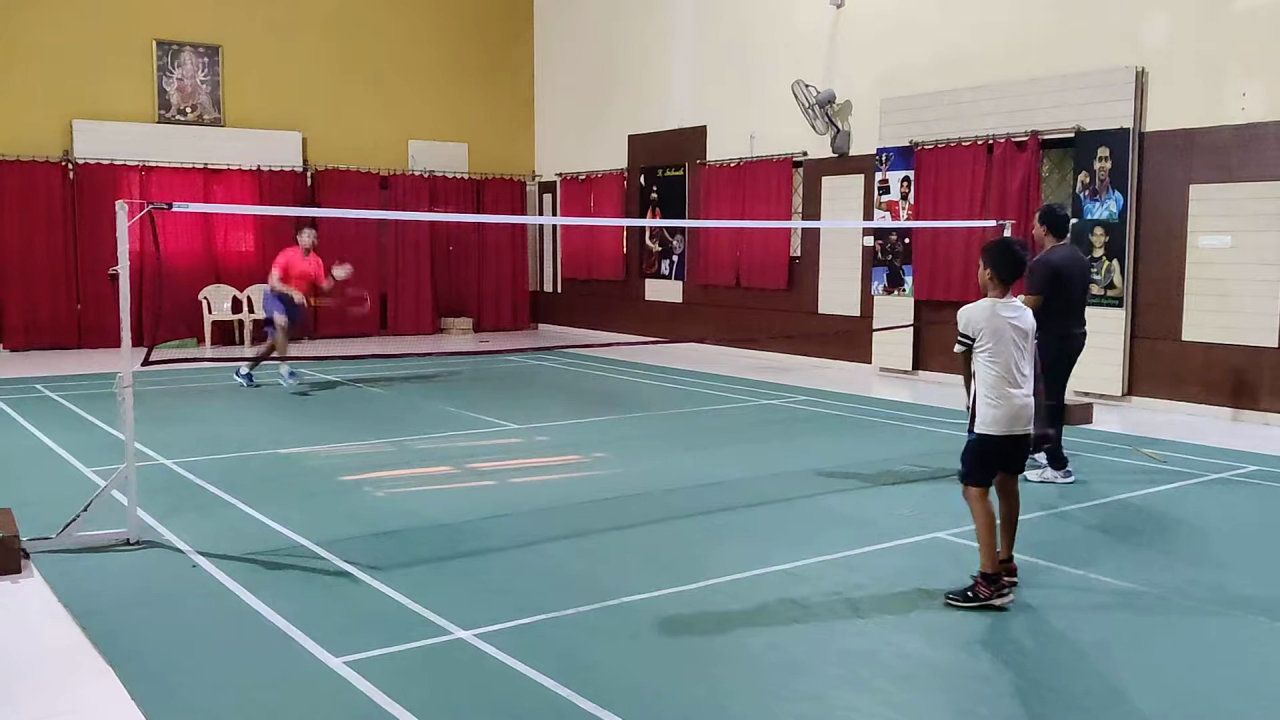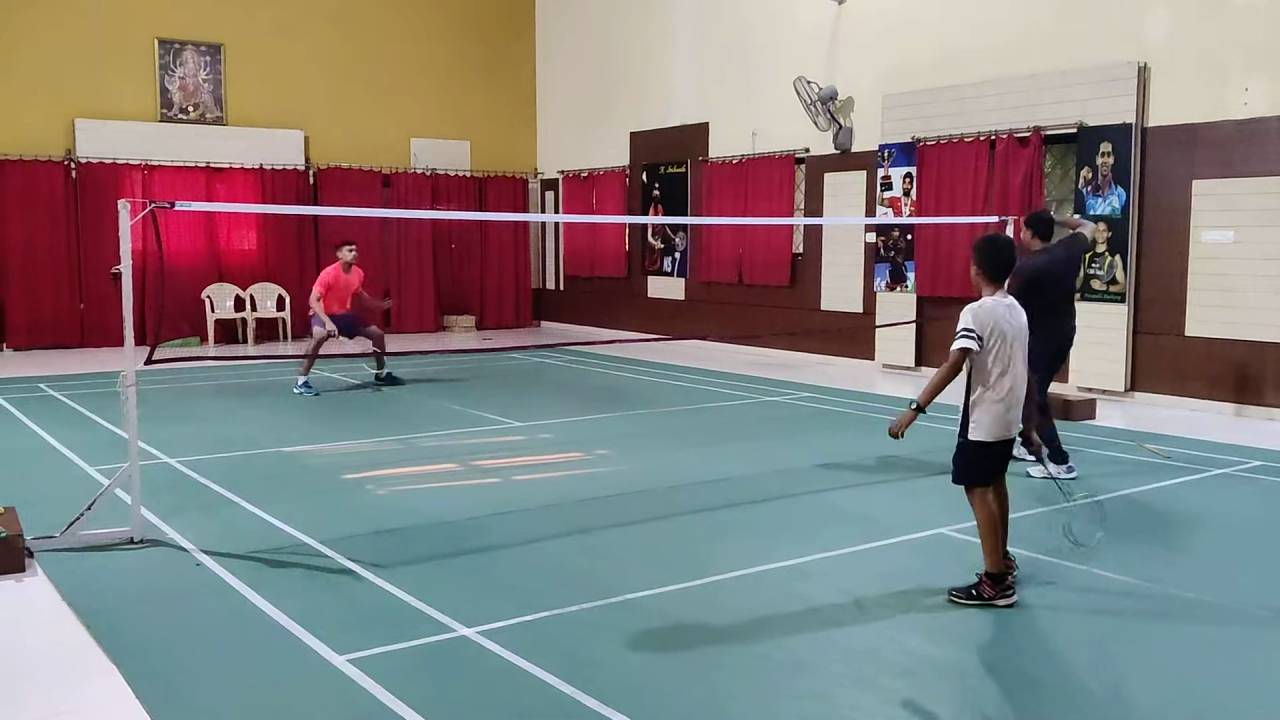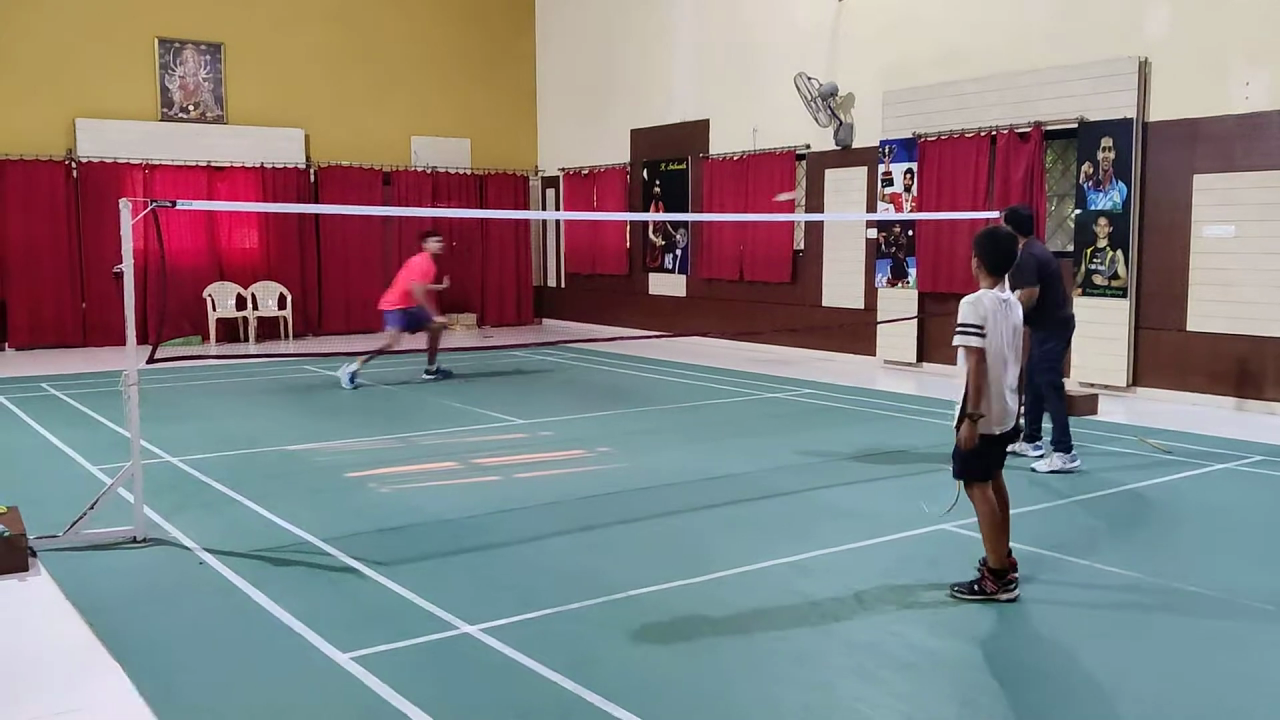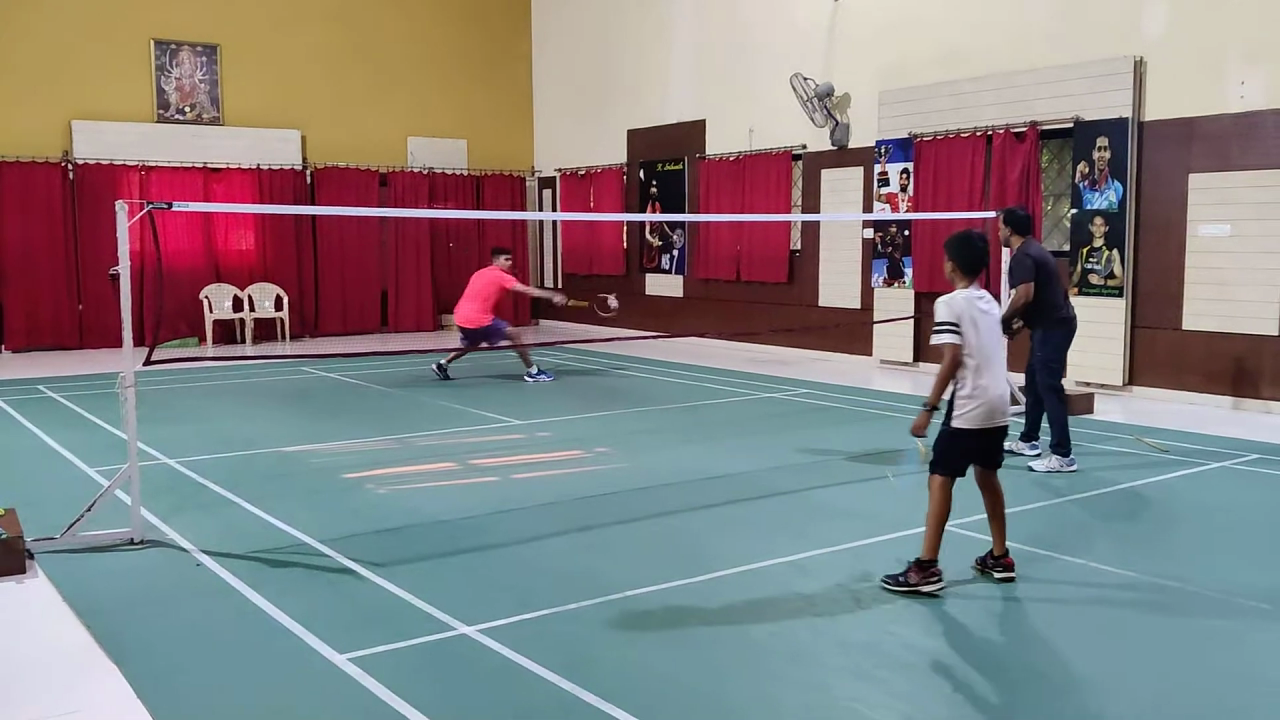
dt=0.4s
person 1, frame 1
left shoulder: (971, 314)
right shoulder: (1026, 315)
left elbow: (967, 366)
right elbow: (1031, 368)
left wrist: (971, 389)
left hip: (992, 418)
right hip: (1022, 416)
left knee: (975, 490)
right knee: (1006, 484)
left ankle: (990, 581)
right ankle: (1005, 562)
person 1, frame 2
left shoulder: (976, 313)
right shoulder: (1018, 311)
left elbow: (953, 366)
right elbow: (1024, 373)
left wrist: (915, 409)
right wrist: (1029, 424)
left hip: (983, 420)
right hip: (1009, 418)
left knee: (979, 492)
right knee: (995, 486)
left ankle: (997, 582)
right ankle: (1003, 560)
person 1, frame 3
left shoulder: (973, 304)
right shoulder: (1014, 304)
left elbow: (976, 365)
right elbow: (1012, 361)
left wrist: (970, 418)
left hip: (983, 413)
right hip: (1006, 409)
left knee: (977, 486)
right knee: (993, 481)
left ankle: (998, 577)
right ankle: (1003, 558)
person 1, frame 4
left shoulder: (950, 303)
right shoulder: (991, 302)
left elbow: (952, 360)
left wrist: (928, 409)
left hip: (970, 409)
right hip: (998, 406)
left knee: (940, 481)
right knee: (987, 476)
left ankle: (927, 568)
right ankle: (1000, 558)
person 2, frame 1
left shoulder: (1044, 262)
right shoulder: (1079, 258)
left elbow: (1031, 306)
left hip: (1052, 339)
right hip: (1073, 335)
left knee: (1043, 401)
right knee: (1052, 396)
left ankle: (1058, 467)
right ankle: (1048, 450)
person 2, frame 2
left shoulder: (1025, 268)
right shoulder: (1070, 250)
right elbow: (1088, 227)
right wrist: (1056, 220)
left hip: (1040, 339)
right hip: (1063, 335)
left knee: (1032, 399)
right knee: (1034, 394)
left ankle: (1060, 463)
right ankle: (1029, 446)
person 2, frame 3
left shoulder: (1025, 259)
right shoulder: (1036, 249)
left elbow: (1028, 301)
left hip: (1049, 327)
right hip: (1056, 322)
left knee: (1050, 386)
right knee: (1033, 381)
left ankle: (1064, 453)
right ankle: (1031, 440)
person 2, frame 4
left shoulder: (1022, 256)
right shoulder: (1033, 250)
left elbow: (1024, 296)
left wrist: (1004, 319)
right wrist: (1021, 322)
left hip: (1052, 327)
right hip: (1052, 324)
left knee: (1050, 388)
right knee: (1034, 382)
left ankle: (1062, 456)
right ankle: (1028, 440)
